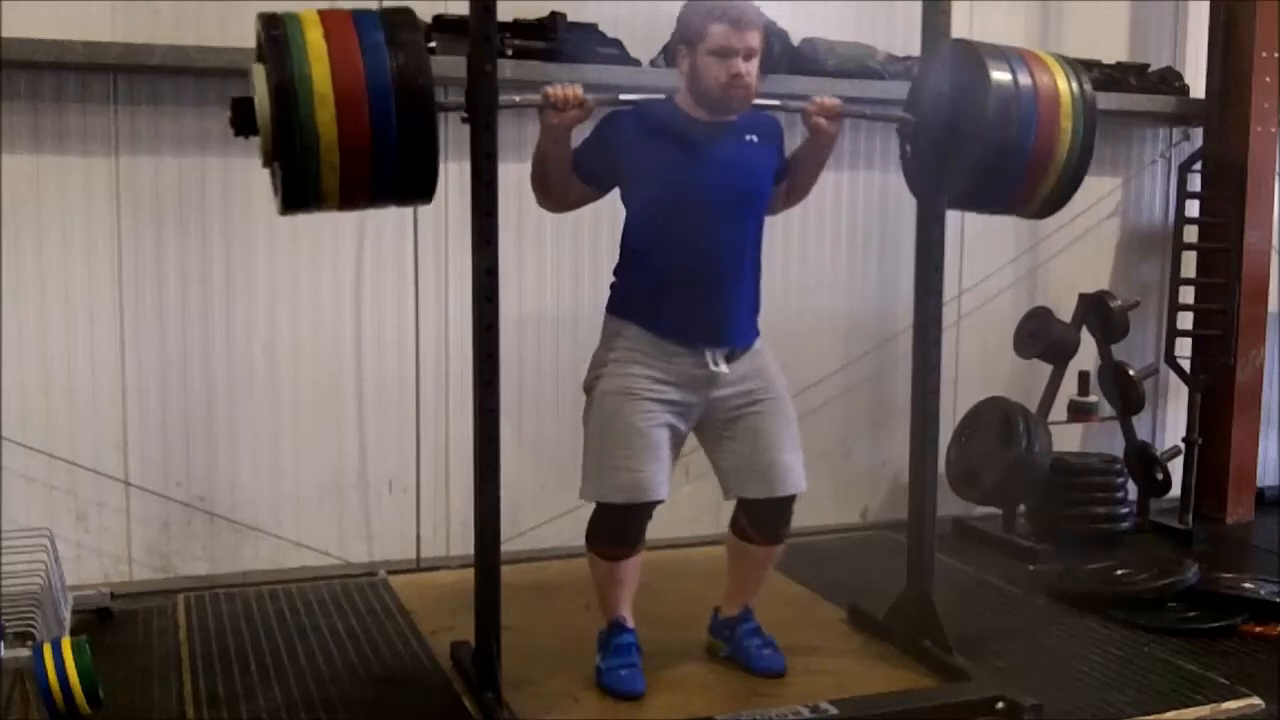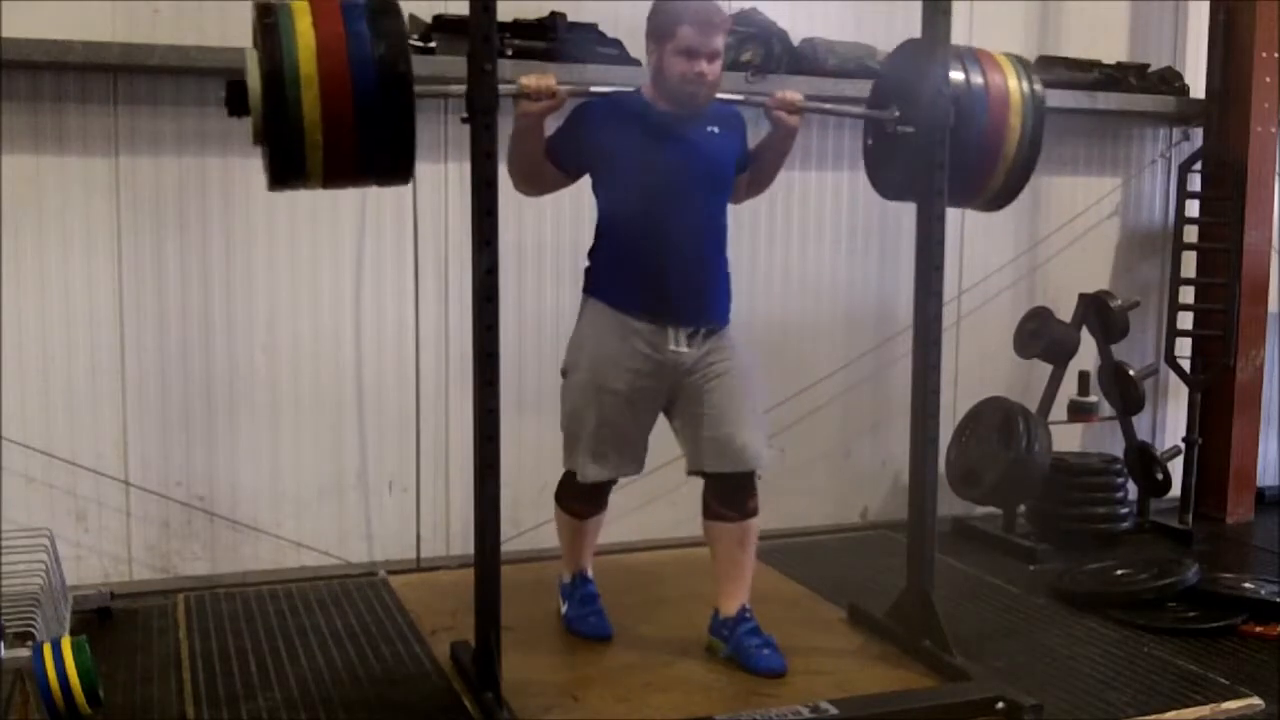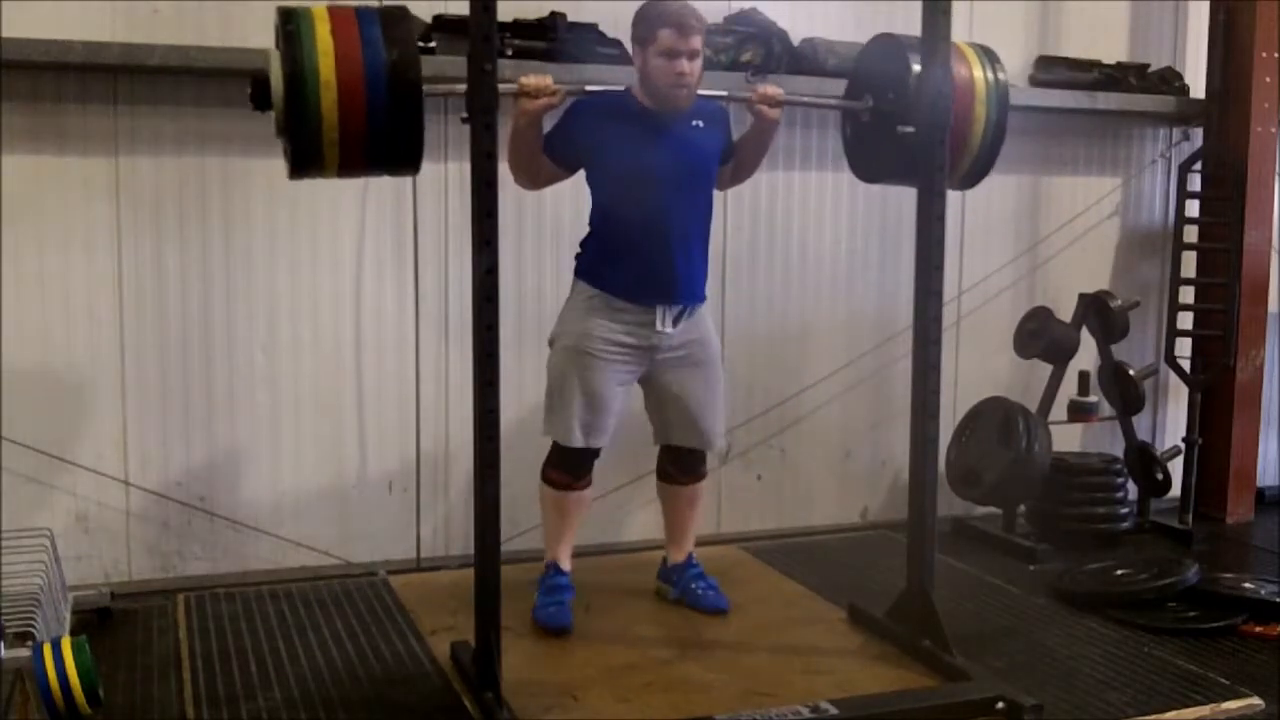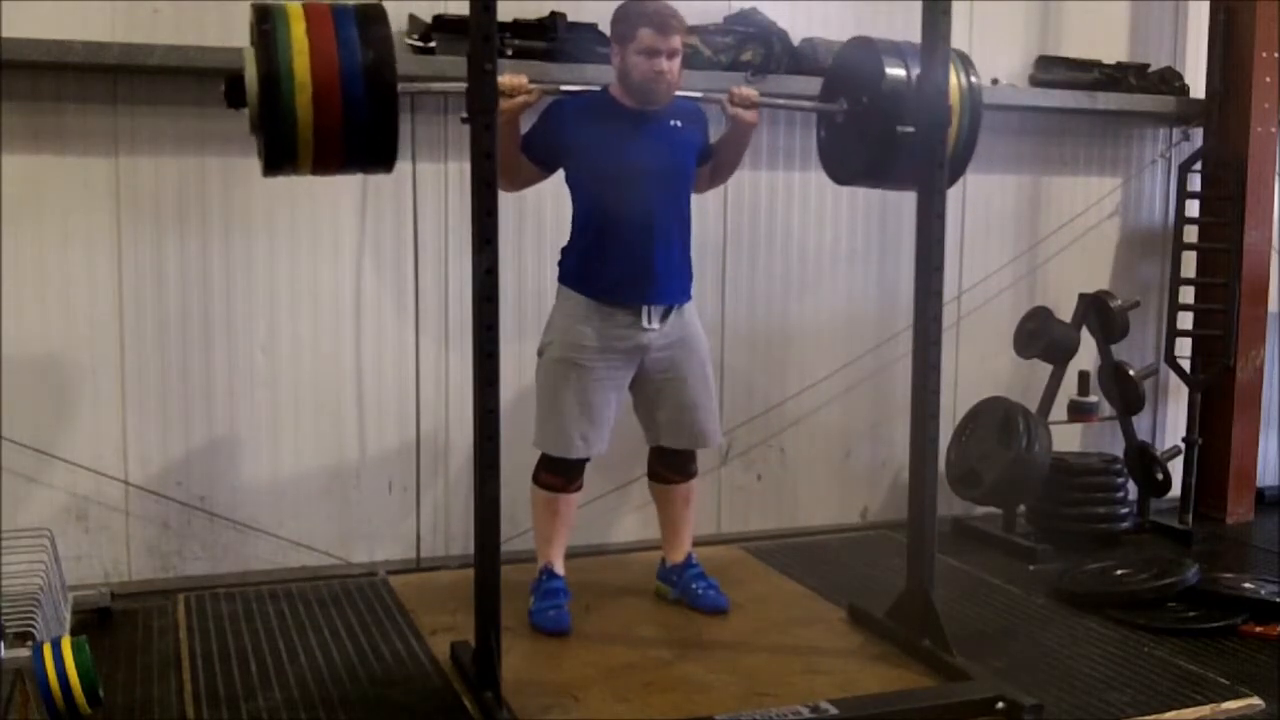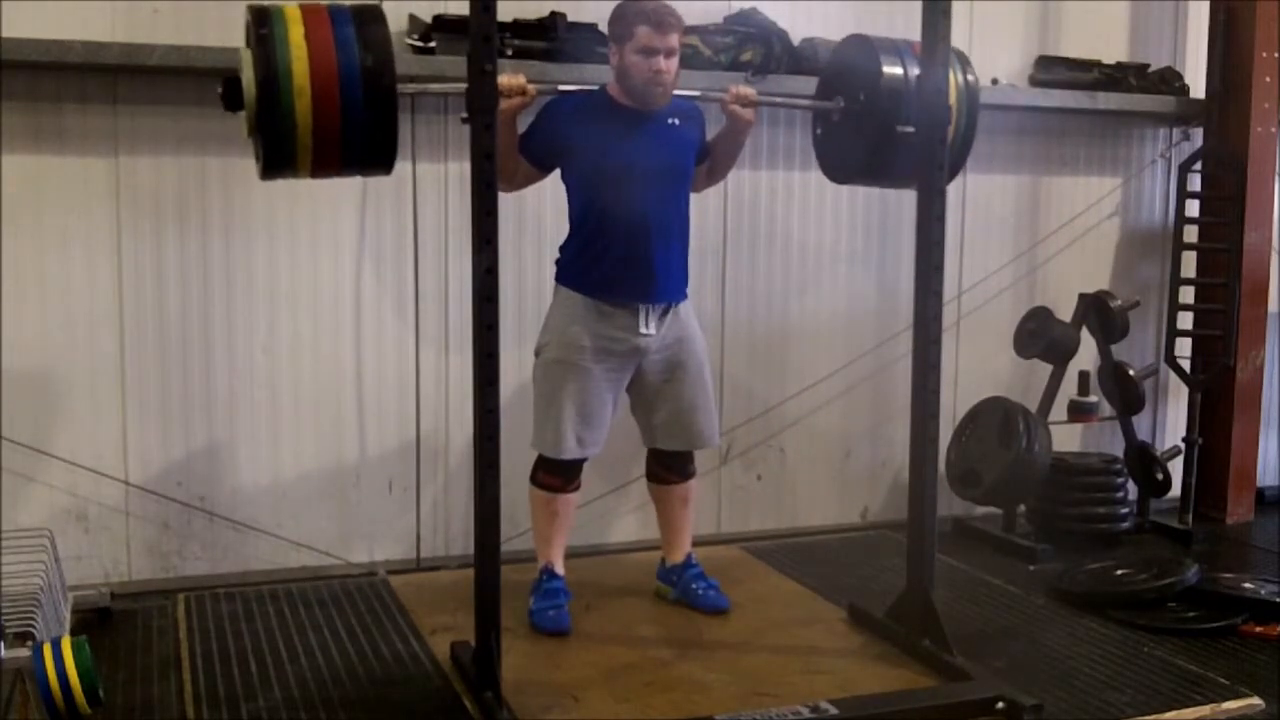
dt=1s
person 1, frame 1
left shoulder: (763, 131)
right shoulder: (634, 128)
right elbow: (556, 198)
left wrist: (820, 142)
right wrist: (554, 134)
left hip: (741, 351)
right hip: (644, 350)
left knee: (773, 496)
right knee: (627, 502)
left ankle: (733, 620)
right ankle: (619, 633)
person 1, frame 2
left shoulder: (727, 124)
right shoulder: (603, 120)
right elbow: (533, 182)
left wrist: (783, 134)
right wrist: (529, 120)
left hip: (709, 331)
right hip: (619, 327)
left knee: (736, 475)
right knee: (591, 474)
left ankle: (733, 619)
right ankle: (576, 584)
person 1, frame 3
left shoulder: (711, 118)
right shoulder: (596, 116)
right elbow: (530, 176)
left wrist: (765, 126)
right wrist: (526, 118)
left hip: (687, 314)
right hip: (604, 310)
left knee: (689, 446)
right knee: (575, 444)
left ankle: (679, 565)
right ankle: (555, 574)
person 1, frame 4
left shoulder: (689, 119)
right shoulder: (574, 116)
right elbow: (512, 178)
left wrist: (741, 130)
right wrist: (507, 118)
left hip: (674, 314)
right hip: (590, 314)
left knee: (679, 445)
right knee: (565, 451)
left ankle: (678, 565)
right ankle: (550, 577)
person 1, frame 5
left shoulder: (687, 119)
right shoulder: (570, 115)
right elbow: (509, 177)
left wrist: (738, 127)
right wrist: (504, 118)
left hip: (670, 312)
right hip: (587, 312)
left knee: (677, 446)
right knee: (562, 450)
left ankle: (678, 566)
right ankle: (550, 577)
